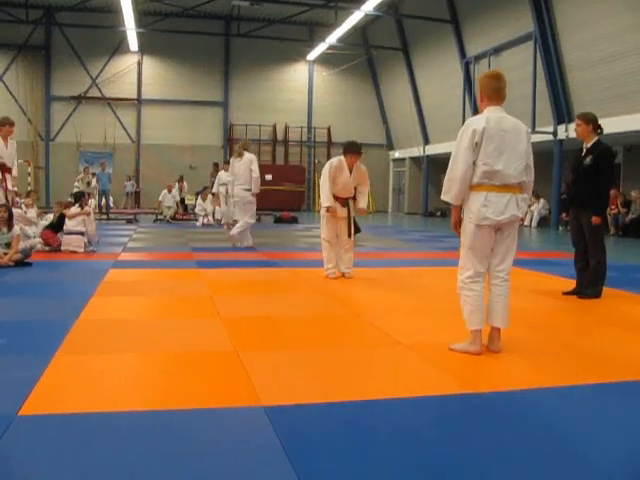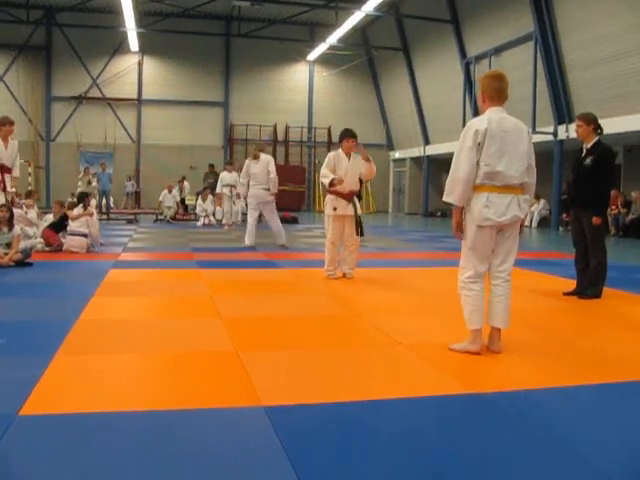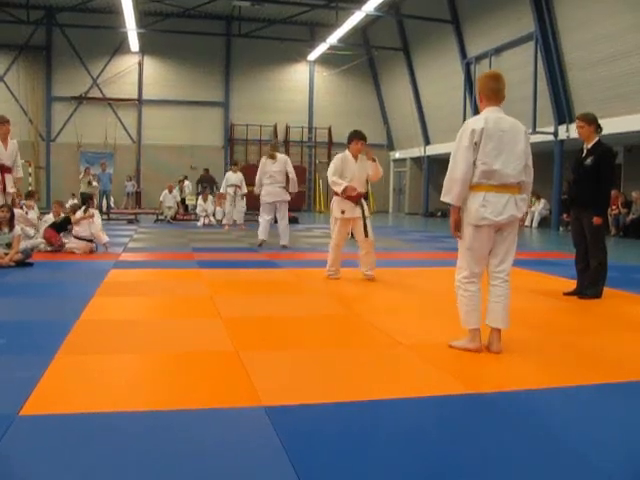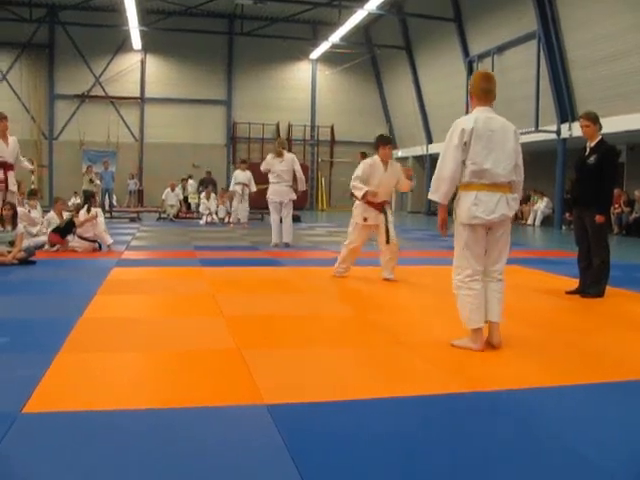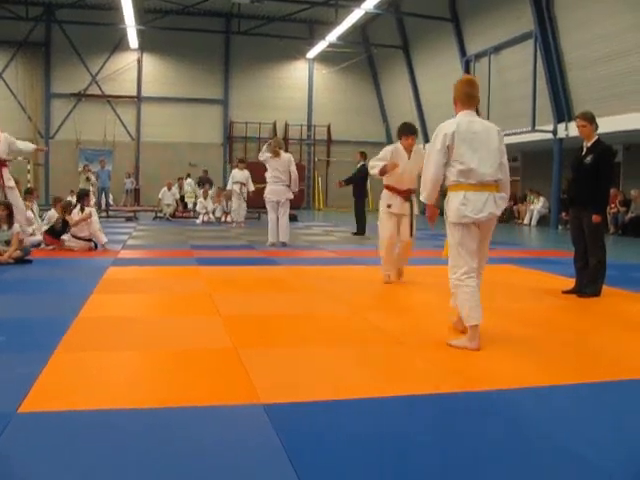
dt=0.3s
person 1, frame 1
left shoulder: (475, 125)
right shoulder: (521, 129)
left elbow: (460, 170)
right elbow: (528, 172)
left wrist: (455, 207)
right wrist: (520, 206)
left hip: (482, 203)
right hip: (510, 203)
left knee: (472, 273)
right knee: (501, 273)
left ankle: (475, 339)
right ankle: (495, 337)
person 1, frame 2
left shoulder: (477, 126)
right shoulder: (522, 130)
left elbow: (463, 171)
right elbow: (530, 174)
left wrist: (457, 209)
right wrist: (522, 208)
left hip: (483, 203)
right hip: (512, 205)
left knee: (471, 273)
right knee: (501, 273)
left ankle: (475, 338)
right ankle: (495, 337)
person 1, frame 3
left shoulder: (474, 125)
right shoulder: (519, 129)
left elbow: (460, 170)
right elbow: (527, 173)
left wrist: (455, 208)
right wrist: (519, 207)
left hip: (481, 203)
right hip: (509, 204)
left knee: (468, 274)
right knee: (501, 274)
left ankle: (473, 336)
right ankle: (495, 337)
person 1, frame 4
left shoulder: (464, 124)
right shoulder: (510, 129)
left elbow: (449, 168)
right elbow: (518, 171)
left wrist: (442, 205)
right wrist: (511, 203)
left hip: (474, 200)
right hip: (502, 201)
left knee: (468, 272)
right knee: (494, 271)
left ankle: (476, 336)
right ankle: (493, 330)
person 1, frame 5
left shoulder: (448, 128)
right shoulder: (493, 130)
left elbow: (433, 169)
right elbow: (504, 171)
left wrist: (430, 203)
right wrist: (500, 203)
left hip: (462, 201)
right hip: (489, 201)
left knee: (463, 270)
right knee: (476, 267)
left ankle: (473, 334)
right ankle: (463, 319)
person 2, frame 1
left shoulder: (604, 151)
right shoulder: (581, 152)
left elbow: (606, 185)
left wrist: (599, 212)
right wrist: (568, 208)
left hip: (592, 210)
right hip: (577, 209)
left knee: (595, 250)
right knee: (580, 249)
left ankle: (593, 288)
right ankle: (581, 285)
person 2, frame 2
left shoulder: (604, 151)
right shoulder: (581, 152)
left elbow: (606, 185)
left wrist: (600, 212)
right wrist: (569, 208)
left hip: (593, 210)
right hip: (577, 209)
left knee: (595, 250)
right knee: (580, 250)
left ankle: (594, 288)
right ankle: (582, 286)
person 2, frame 3
left shoulder: (605, 151)
right shoulder: (581, 152)
left elbow: (607, 185)
left wrist: (600, 212)
right wrist: (570, 208)
left hip: (593, 210)
right hip: (578, 209)
left knee: (595, 250)
right knee: (580, 249)
left ankle: (594, 288)
right ankle: (582, 286)
person 2, frame 4
left shoulder: (607, 150)
right shoulder: (584, 151)
left elbow: (609, 183)
left wrist: (603, 211)
right wrist: (572, 207)
left hip: (596, 209)
right hip: (580, 208)
left knee: (598, 249)
right knee: (583, 248)
left ankle: (597, 287)
right ankle: (584, 284)
person 2, frame 5
left shoulder: (604, 150)
right shoulder: (580, 151)
left elbow: (606, 183)
left wrist: (599, 211)
right wrist: (569, 206)
left hip: (592, 208)
right hip: (576, 207)
left knee: (594, 248)
right knee: (579, 248)
left ankle: (593, 287)
right ankle: (580, 284)
person 3, frame 1
left shoulder: (361, 169)
right shoulder: (333, 164)
left elbow: (363, 188)
right elbow: (325, 185)
left wrist: (362, 205)
right wrist: (329, 205)
left hip: (347, 205)
right hip: (331, 203)
left knee: (347, 238)
right knee: (328, 237)
left ankle: (346, 269)
right ankle: (330, 270)
person 3, frame 2
left shoulder: (358, 159)
right shoulder: (333, 156)
left elbow: (369, 175)
right elbow: (324, 173)
left wrist: (367, 159)
right wrist: (333, 180)
left hip: (352, 202)
right hip: (335, 201)
left knee: (353, 239)
right knee: (333, 238)
left ankle: (347, 269)
right ankle: (331, 271)
person 3, frame 3
left shoulder: (365, 161)
right shoulder: (340, 159)
left elbow: (375, 177)
right elbow: (332, 178)
left wrist: (372, 160)
right wrist: (345, 187)
left hip: (359, 204)
right hip: (342, 203)
left knee: (366, 239)
right knee: (337, 240)
left ankle: (368, 270)
right ankle: (332, 271)
person 3, frame 4
left shoulder: (396, 167)
right shoulder: (368, 164)
left elbow: (403, 187)
right elbow: (355, 182)
left wrist: (407, 177)
right wrist: (365, 192)
left hip: (383, 210)
right hip: (365, 209)
left knee: (390, 243)
right knee: (354, 242)
left ankle: (387, 273)
right ankle: (340, 268)
person 3, frame 5
left shoulder: (420, 153)
right shoulder: (391, 150)
right elbow: (373, 164)
right wrist: (385, 167)
left hip: (408, 200)
right hip: (391, 198)
left knee: (407, 238)
right knee: (388, 237)
left ankle: (398, 266)
right ankle: (388, 271)
